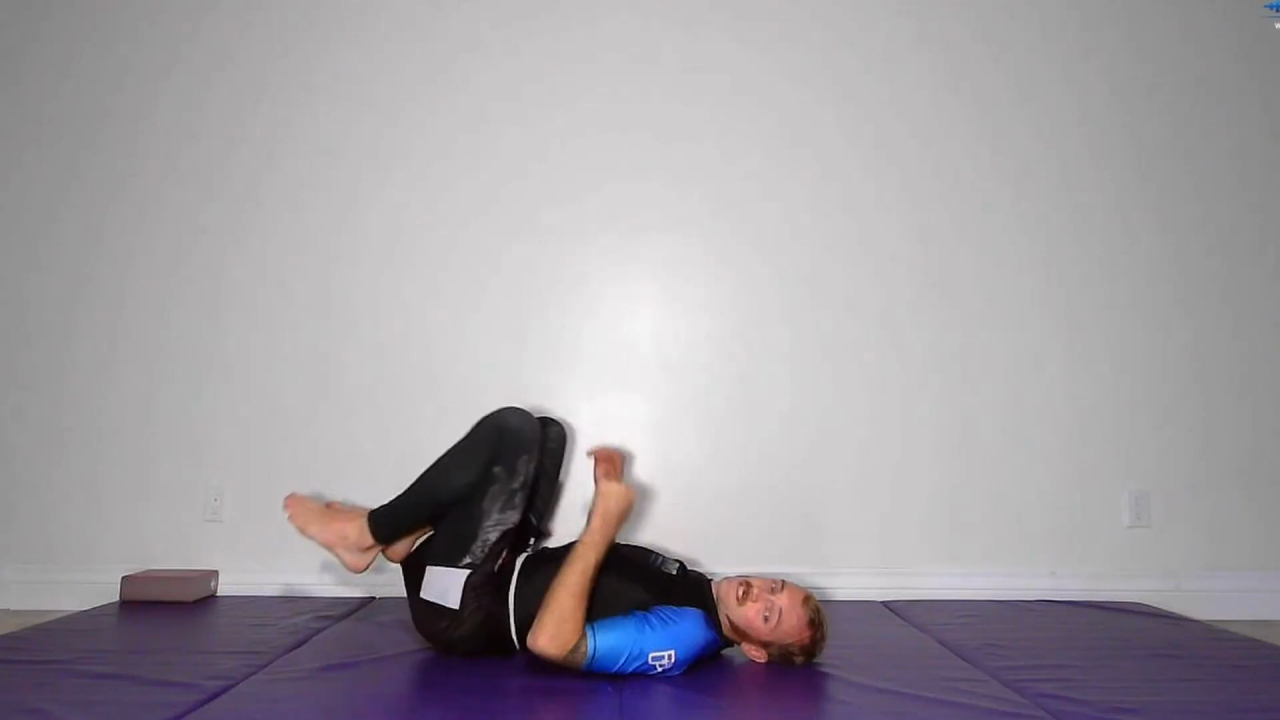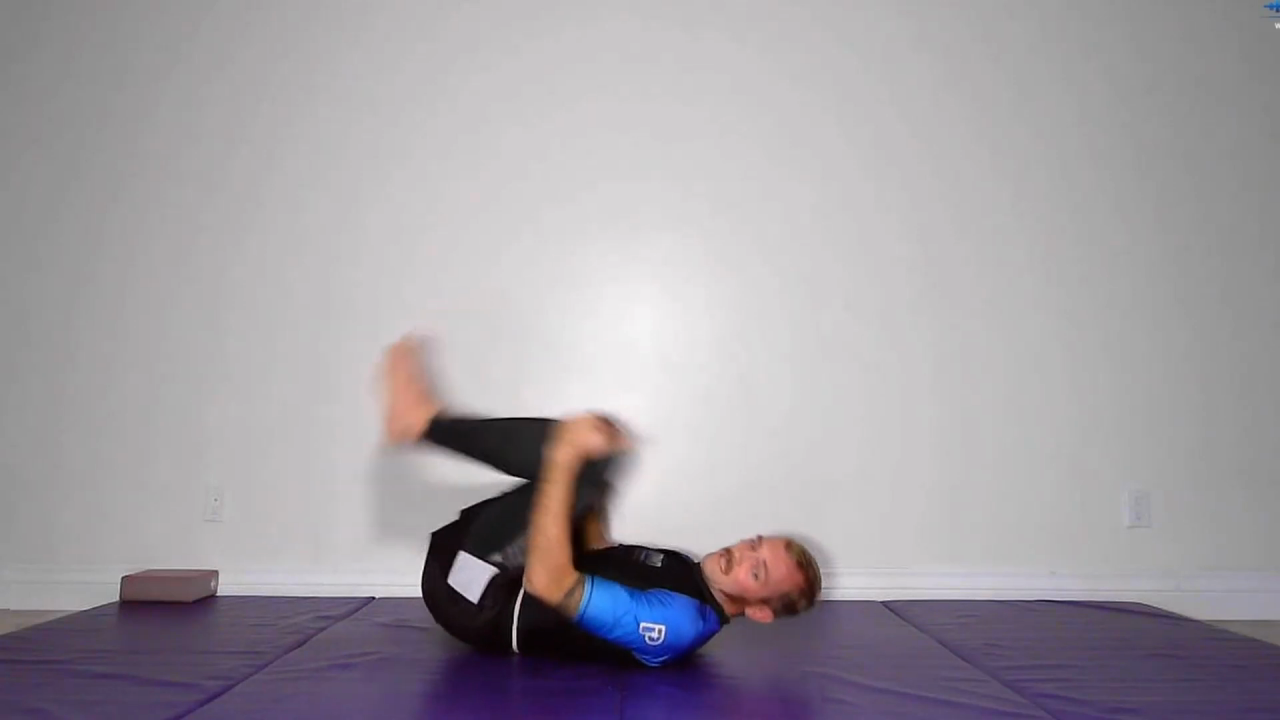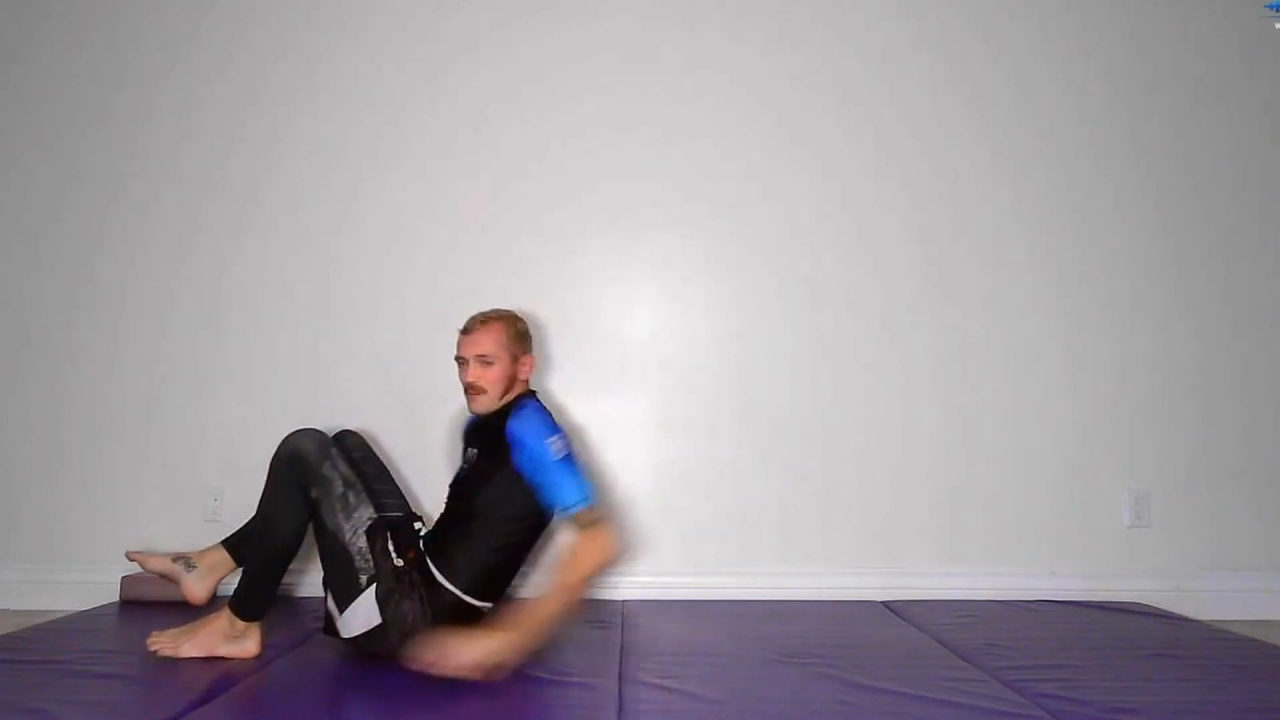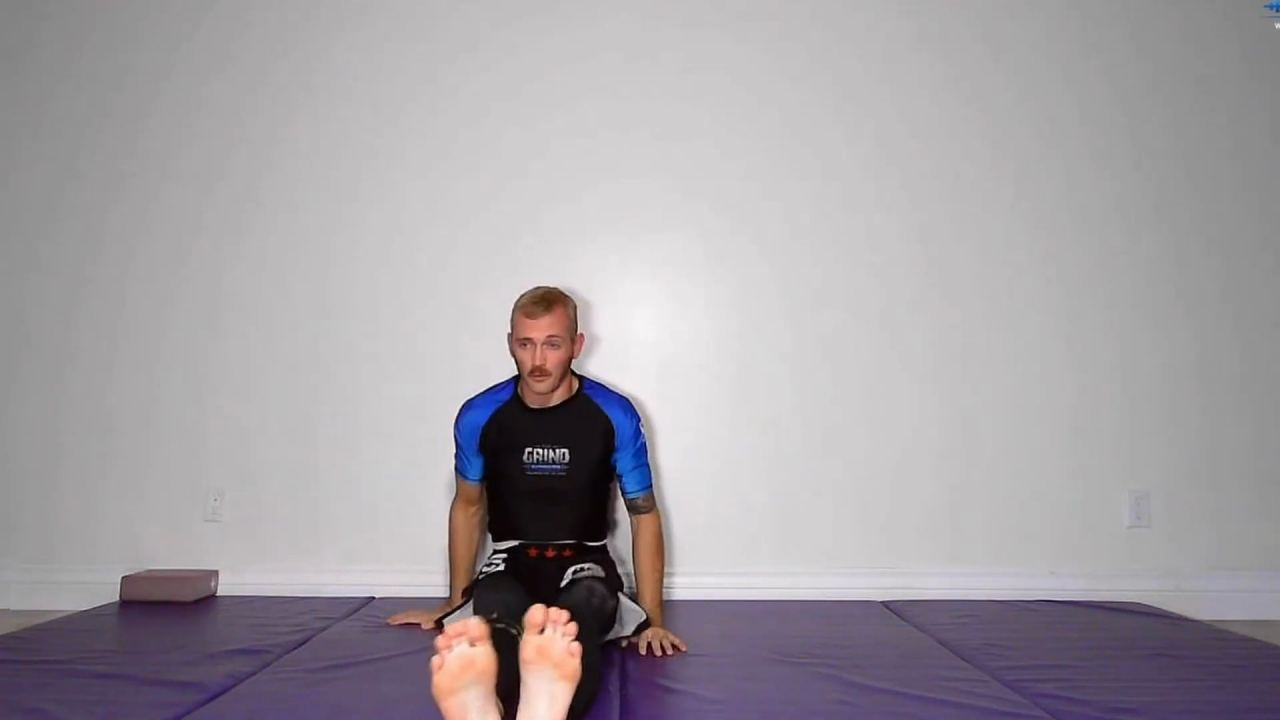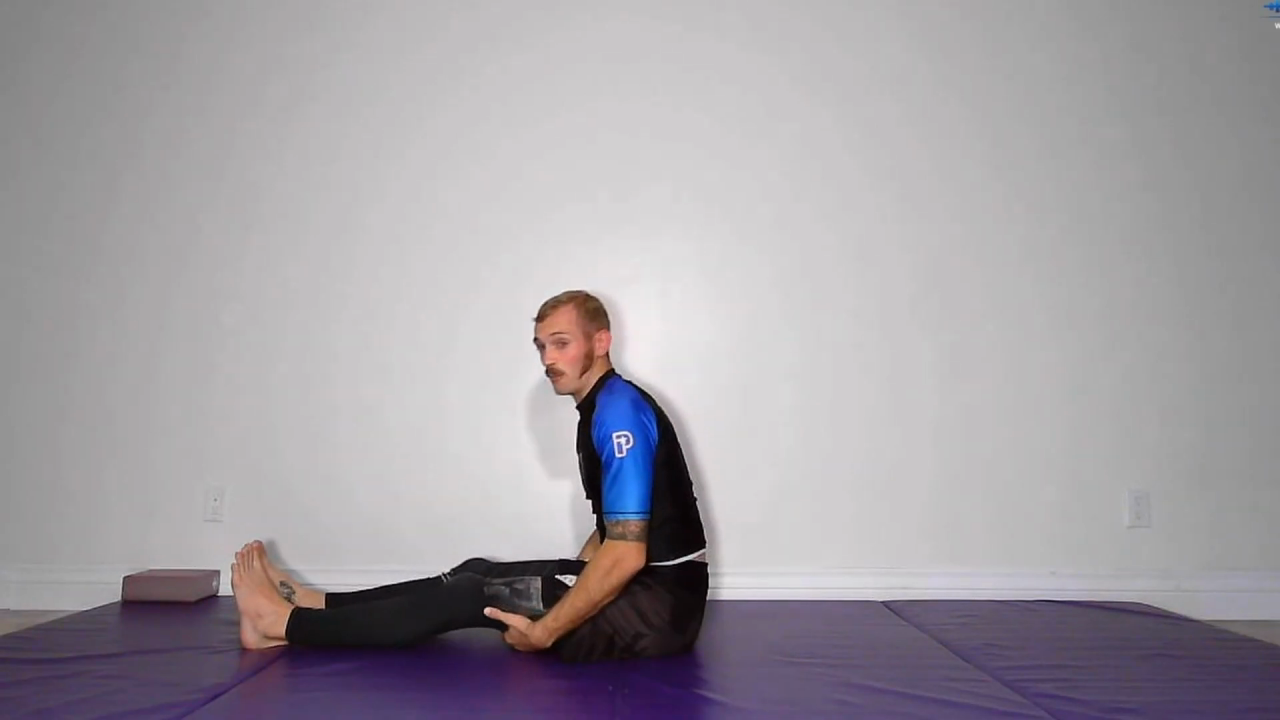
dt=1s
person 1, frame 1
left shoulder: (682, 639)
right shoulder: (699, 589)
left elbow: (549, 643)
left wrist: (601, 523)
right wrist: (606, 517)
left hip: (464, 609)
right hip: (510, 569)
left knee: (513, 428)
right knee: (544, 431)
left ankle: (369, 532)
right ankle: (410, 535)
person 1, frame 2
left shoulder: (675, 622)
right shoulder: (685, 575)
left elbow: (547, 585)
right elbow: (593, 552)
left wrist: (562, 459)
right wrist: (579, 454)
left hip: (474, 599)
right hip: (496, 579)
left knee: (575, 461)
right knee: (587, 459)
left ankle: (424, 421)
right ankle: (432, 420)
person 1, frame 3
left shoulder: (527, 429)
right shoulder: (483, 422)
left elbow: (599, 540)
left wrist: (507, 634)
left hip: (419, 614)
left knee: (302, 450)
right knee: (344, 445)
left ankle: (238, 626)
right ankle: (216, 563)
person 1, frame 4
left shoulder: (614, 415)
right shoulder: (479, 416)
left elbow: (644, 514)
right elbow: (467, 506)
left wrist: (651, 618)
right wrist: (455, 602)
left hip: (584, 565)
right hip: (511, 566)
left knee: (581, 610)
right knee: (497, 617)
person 1, frame 5
left shoulder: (618, 411)
right shoulder: (603, 409)
left elbow: (626, 554)
left wrist: (544, 631)
right wrist: (563, 583)
left hip: (656, 607)
right hip: (643, 591)
left knee: (469, 596)
right knee: (477, 573)
left ankle: (284, 623)
right ankle: (316, 606)
